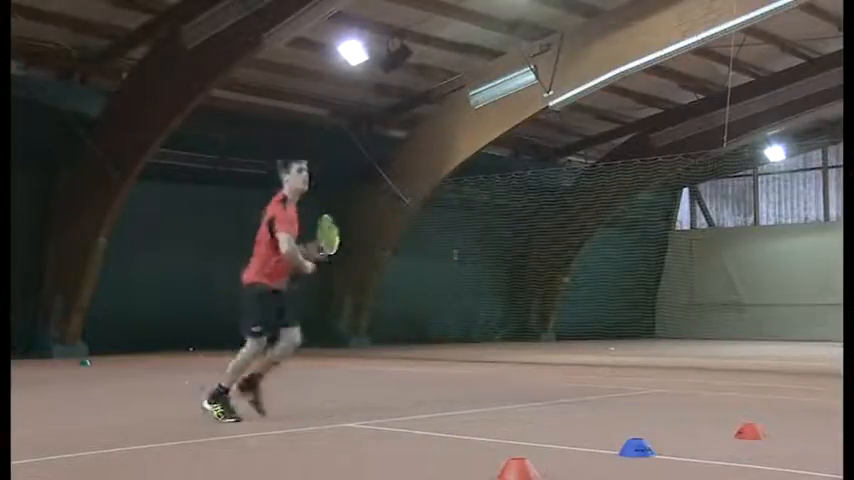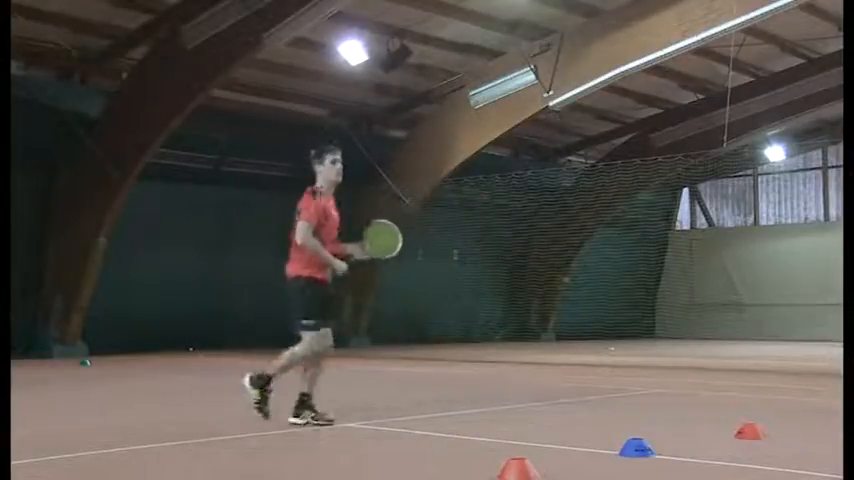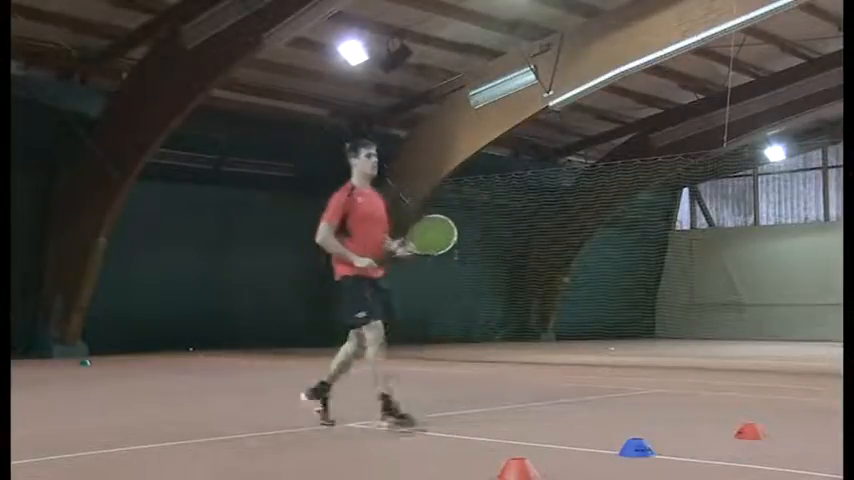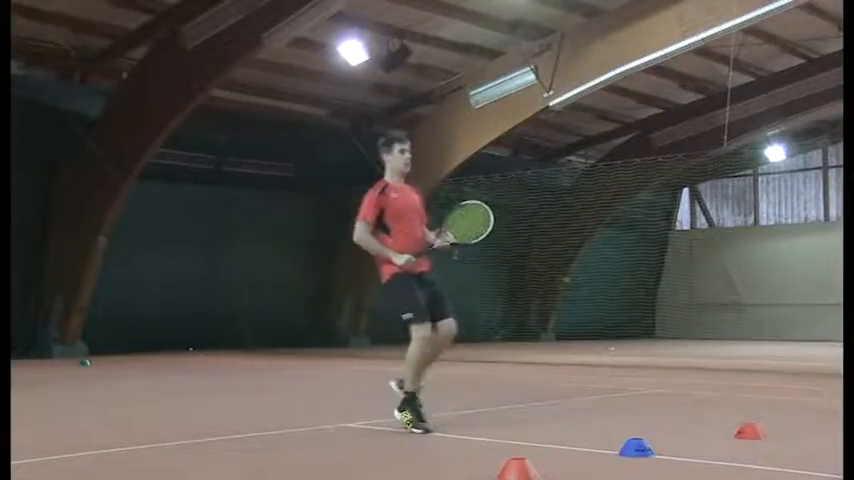
dt=0.2s
person 1, frame 1
left shoulder: (288, 207)
right shoulder: (280, 209)
right elbow: (287, 249)
left wrist: (307, 251)
right wrist: (305, 264)
left hip: (277, 285)
right hip: (260, 285)
left knee: (291, 340)
right knee: (255, 348)
left ankle: (250, 382)
right ankle: (216, 398)
person 1, frame 2
left shoulder: (329, 201)
right shoulder: (314, 199)
right elbow: (302, 238)
left wrist: (349, 250)
right wrist: (334, 262)
left hip: (321, 281)
right hip: (304, 278)
left knee: (324, 345)
right knee: (312, 345)
left ankle: (304, 407)
right ankle: (261, 380)
person 1, frame 3
left shoulder: (377, 198)
right shoulder: (344, 196)
right elbow: (322, 236)
left wrist: (396, 247)
right wrist: (355, 259)
left hip: (374, 277)
right hip: (352, 277)
left knee: (358, 342)
right knee: (375, 336)
left ankle: (318, 392)
right ankle: (388, 408)
person 1, frame 4
left shoulder: (414, 194)
right shoulder: (377, 194)
right elbow: (359, 235)
left wrist: (436, 238)
right wrist: (392, 255)
left hip: (422, 271)
right hip: (397, 274)
left knee: (447, 331)
right knee: (421, 335)
left ankle: (407, 382)
right ankle: (409, 404)
